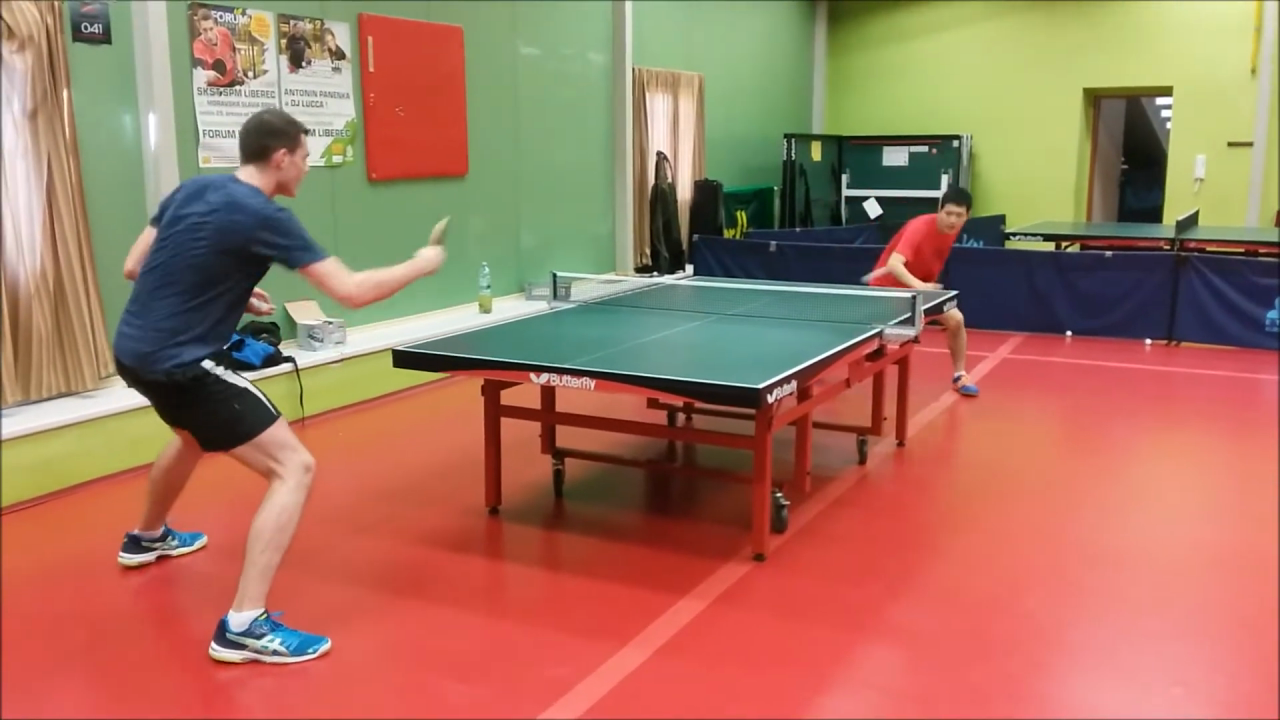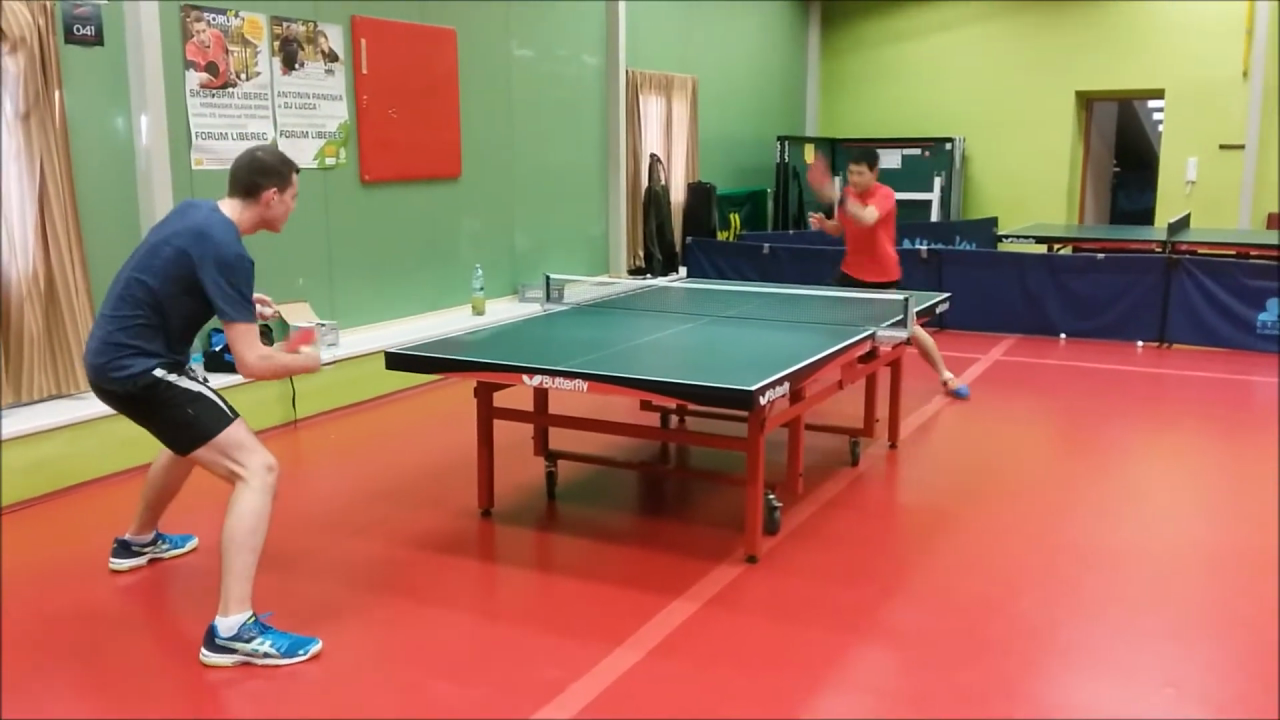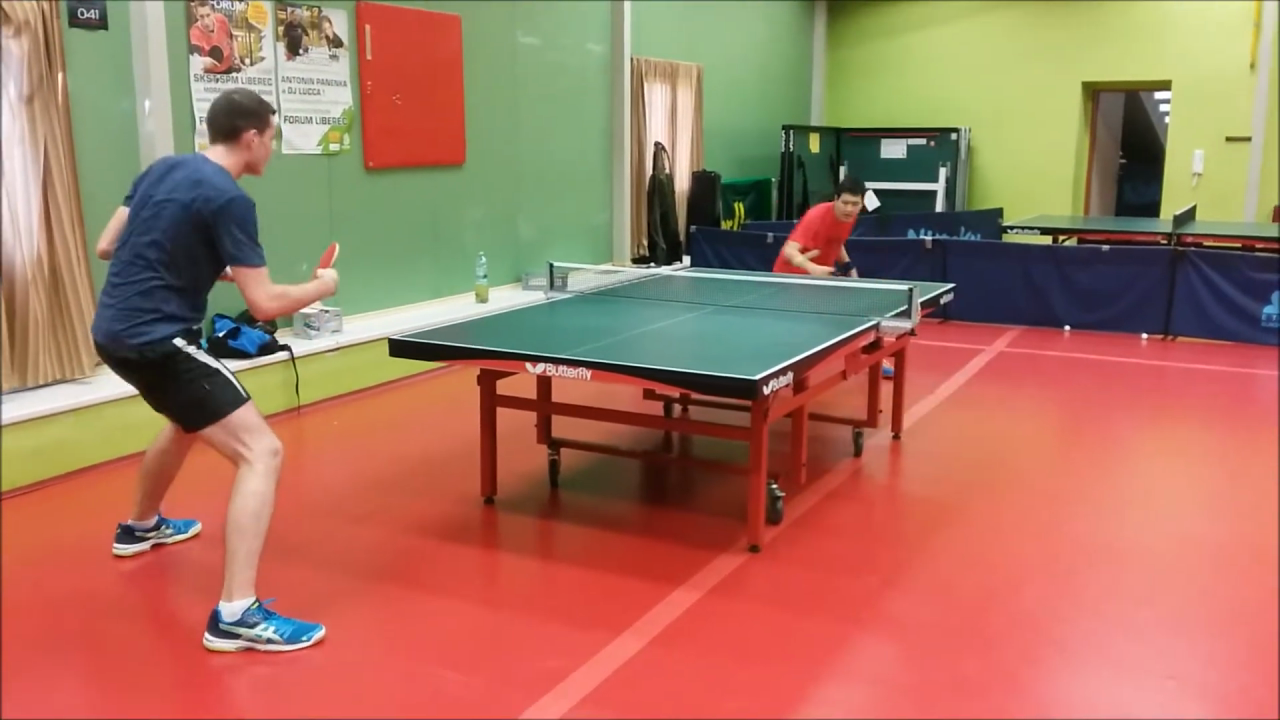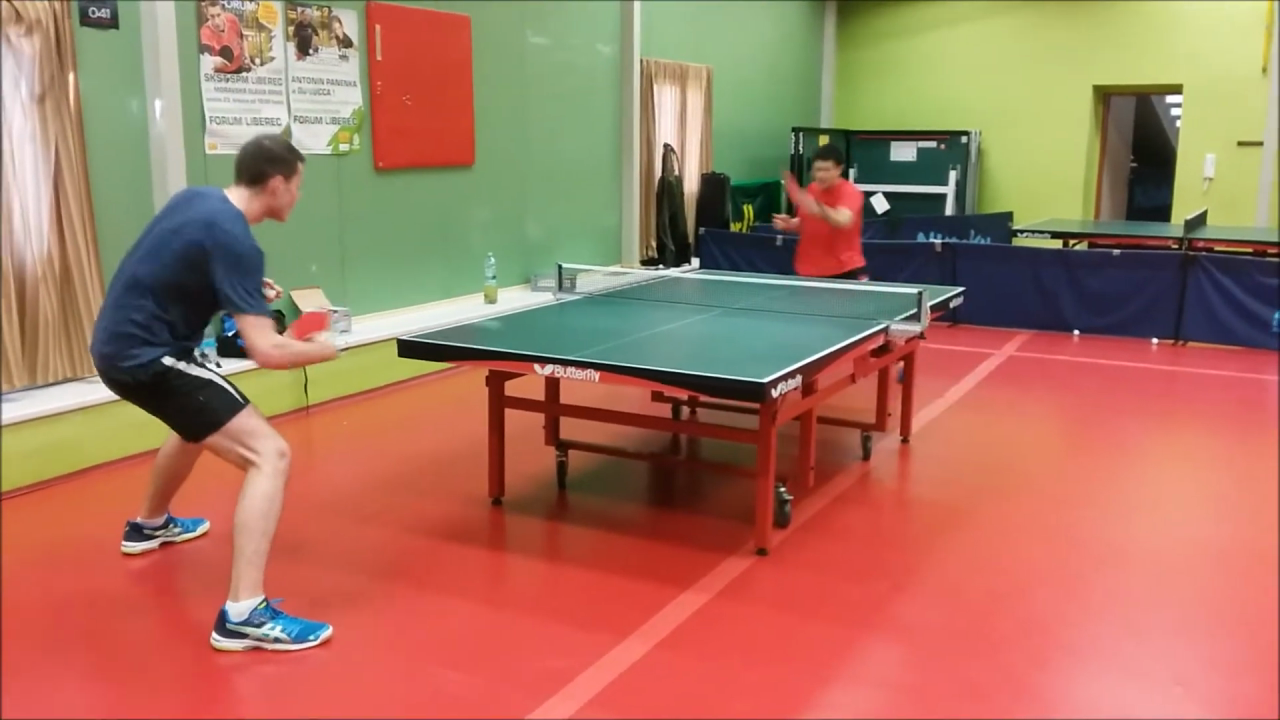
dt=0.4s
person 1, frame 1
left shoulder: (194, 188)
right shoulder: (267, 216)
left elbow: (134, 266)
right elbow: (350, 290)
right wrist: (420, 264)
left hip: (135, 347)
right hip: (176, 362)
left knee: (193, 437)
right knee: (292, 468)
left ankle: (145, 538)
right ankle: (242, 626)
person 1, frame 2
left shoulder: (192, 211)
right shoulder: (229, 254)
right elbow: (252, 362)
left wrist: (237, 302)
right wrist: (304, 361)
left hip: (110, 354)
right hip: (136, 368)
left knee: (195, 437)
right knee: (256, 468)
left ankle: (138, 540)
right ankle: (232, 629)
person 1, frame 3
left shoulder: (164, 168)
right shoulder: (229, 200)
left elbow: (108, 245)
right elbow: (265, 302)
right wrist: (322, 285)
left hip: (115, 329)
right hip: (154, 338)
left knee: (189, 418)
right knee: (260, 452)
left ankle: (140, 526)
right ankle: (236, 614)
person 1, frame 4
left shoulder: (193, 198)
right shoulder: (235, 244)
right elbow: (266, 351)
left wrist: (243, 292)
right wrist: (320, 350)
left hip: (117, 342)
right hip: (140, 358)
left knee: (200, 423)
right knee: (268, 454)
left ankle: (150, 524)
right ankle: (243, 615)
person 2, frame 1
left shoulder: (951, 230)
right shoulder: (919, 229)
right elbow: (894, 265)
right wrist: (918, 284)
left hip: (922, 286)
right hip: (890, 287)
left knee: (956, 321)
left ankle: (959, 376)
person 2, frame 2
left shoulder: (884, 195)
right shoulder: (851, 192)
left elbow: (868, 219)
left wrist: (838, 198)
right wrist: (824, 224)
left hip: (883, 277)
right hip: (851, 274)
left knee: (910, 329)
left ankle: (946, 377)
person 2, frame 3
left shoulder: (849, 217)
right shoulder: (816, 216)
right elbow: (789, 252)
left wrist: (849, 266)
right wrist: (812, 267)
left hip: (824, 274)
right hip: (792, 274)
person 2, frame 4
left shoulder: (851, 193)
right shoulder: (811, 191)
left elbow: (842, 221)
left wrist: (814, 207)
right wrist: (788, 224)
left hip: (847, 268)
right hip: (811, 269)
